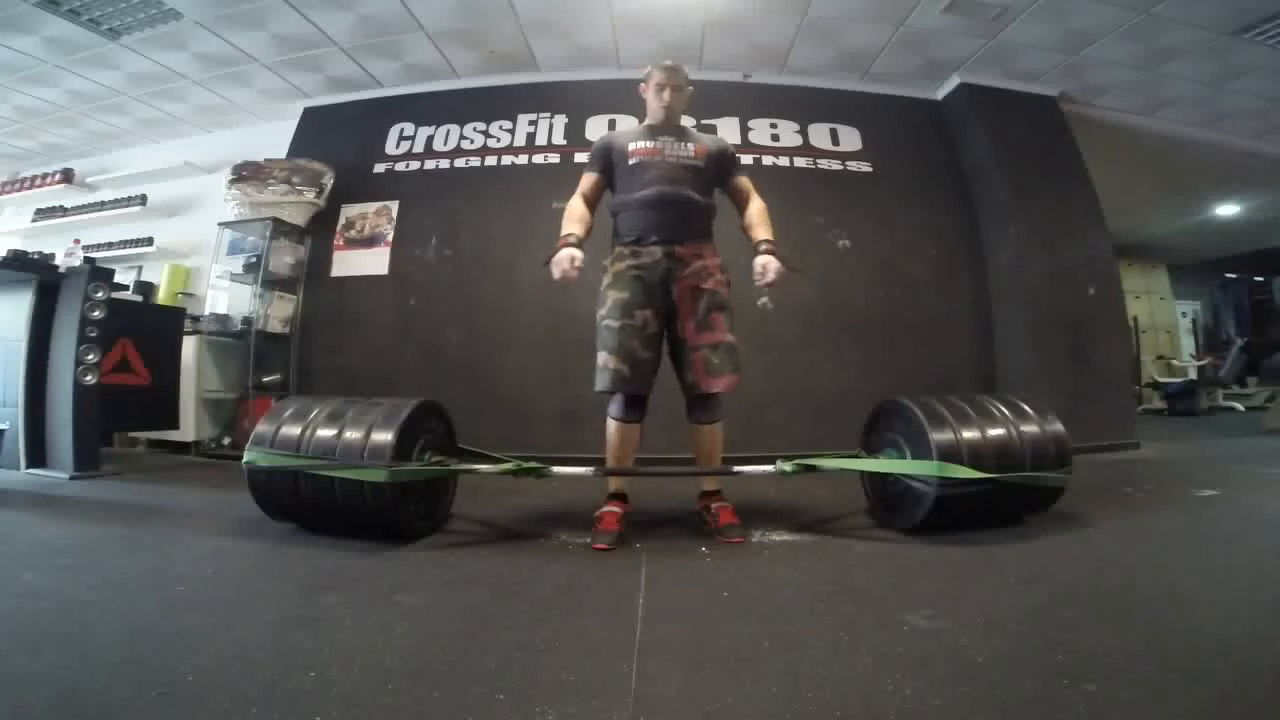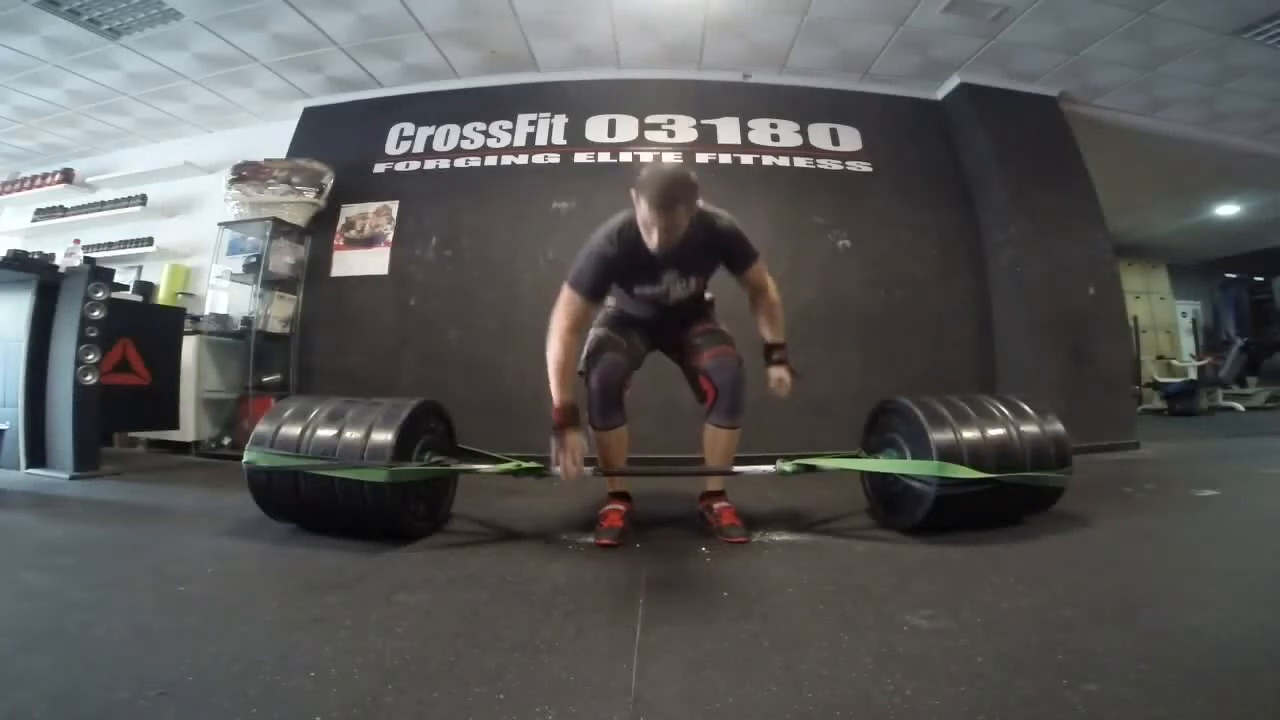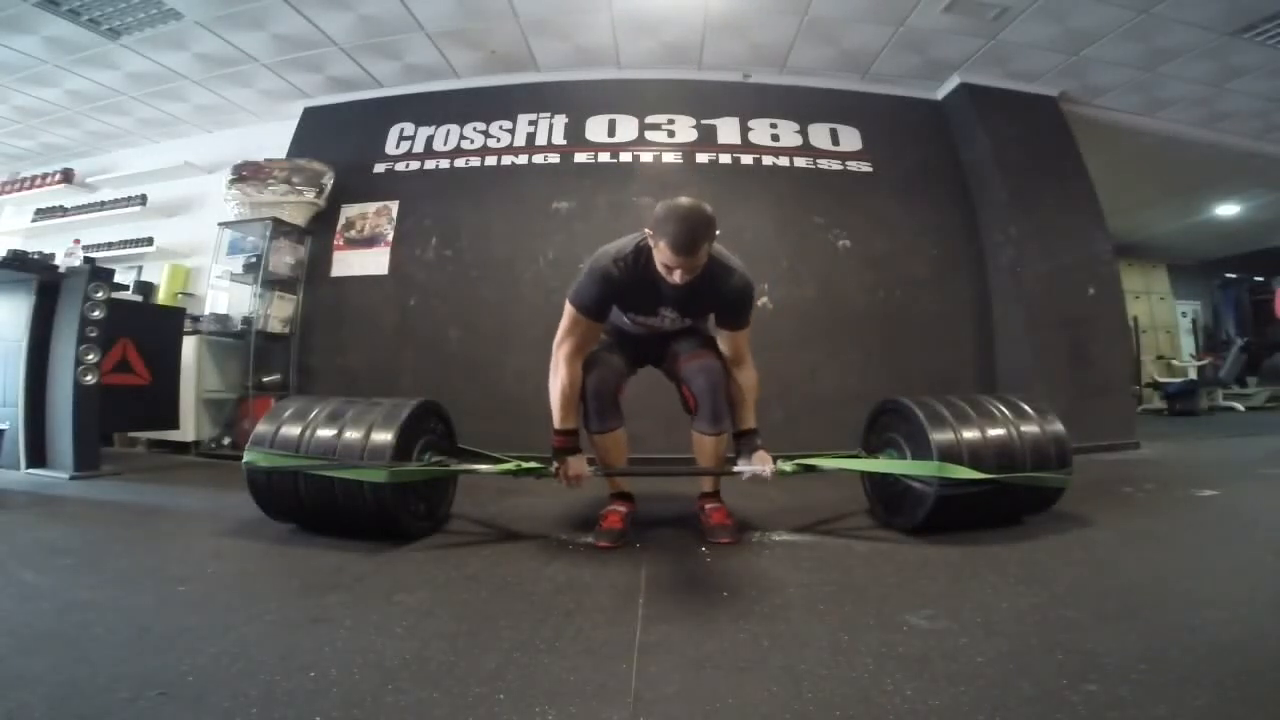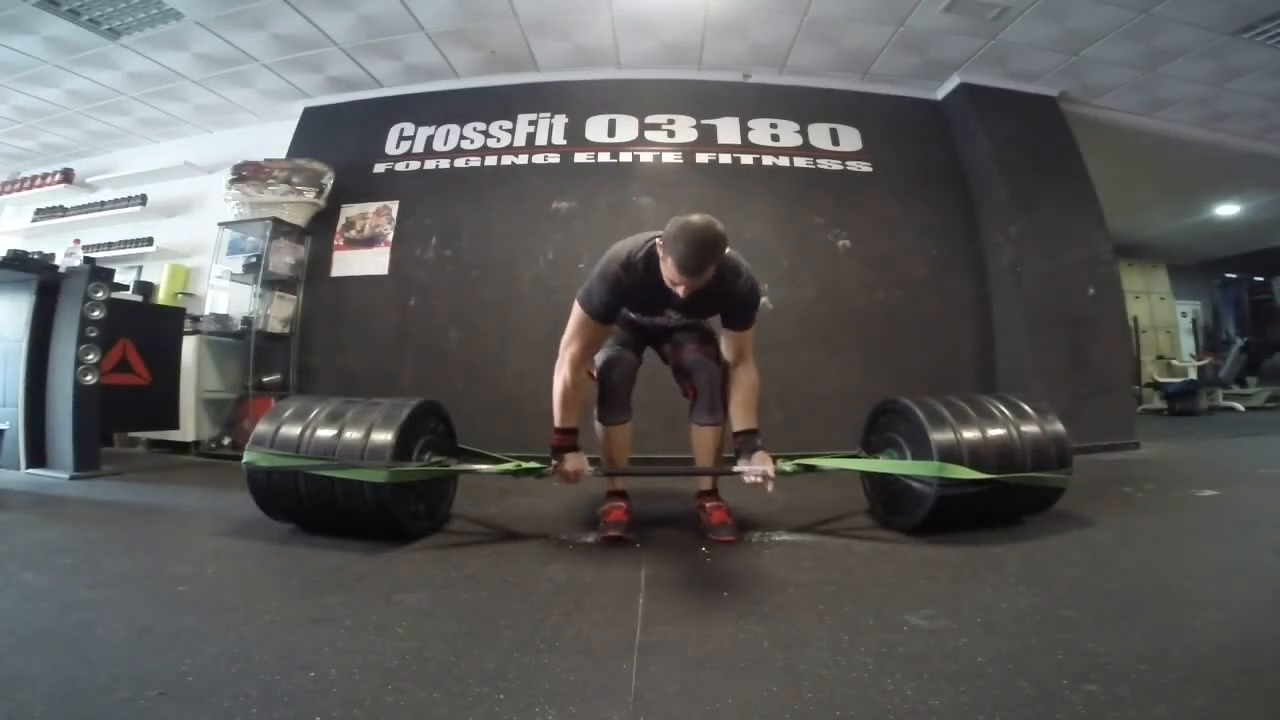
dt=1s
person 1, frame 1
left shoulder: (713, 146)
right shoulder: (614, 144)
left elbow: (751, 201)
right elbow: (582, 200)
left wrist: (764, 247)
right wrist: (569, 243)
left hip: (698, 264)
right hip: (632, 264)
left knee: (706, 385)
right knee: (627, 386)
left ankle: (711, 496)
right ankle: (615, 499)
person 1, frame 2
left shoulder: (720, 232)
right shoulder: (608, 244)
left elbow: (762, 290)
right elbow: (563, 328)
left wrist: (777, 356)
right wrist: (565, 423)
left hip: (689, 318)
right hip: (627, 318)
left knee: (729, 377)
right knee: (602, 378)
left ankle: (715, 497)
right ankle: (617, 498)
person 1, frame 3
left shoulder: (732, 281)
right shoulder: (609, 267)
left elbow: (738, 362)
right elbow: (567, 354)
left wrist: (749, 442)
right wrist: (566, 446)
left hip: (684, 336)
right hip: (620, 335)
left knee: (711, 385)
right knee: (594, 384)
left ankle: (710, 498)
right ankle: (619, 497)
person 1, frame 4
left shoulder: (739, 284)
right shoulder: (619, 268)
left elbow: (739, 363)
right elbow: (571, 357)
left wrist: (749, 444)
right wrist: (565, 445)
left hip: (685, 327)
right hip: (625, 323)
left knee: (710, 377)
right knee: (613, 375)
left ankle: (708, 495)
right ankle: (616, 495)
